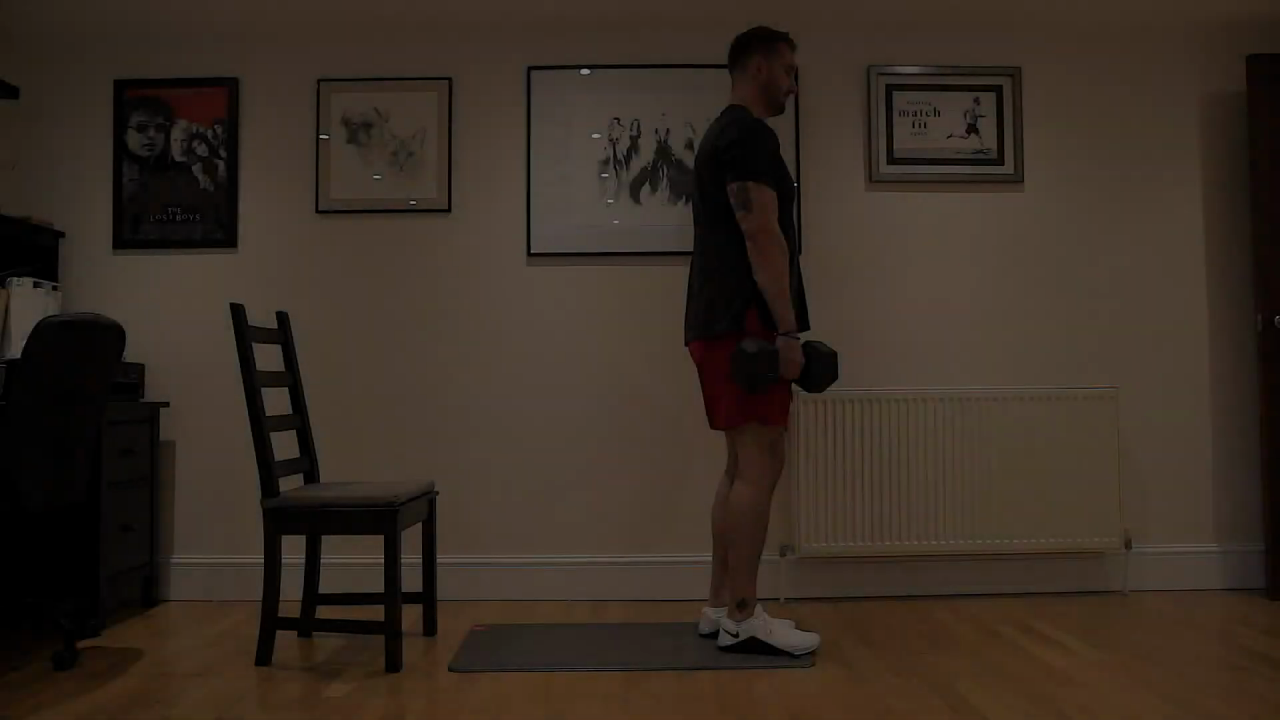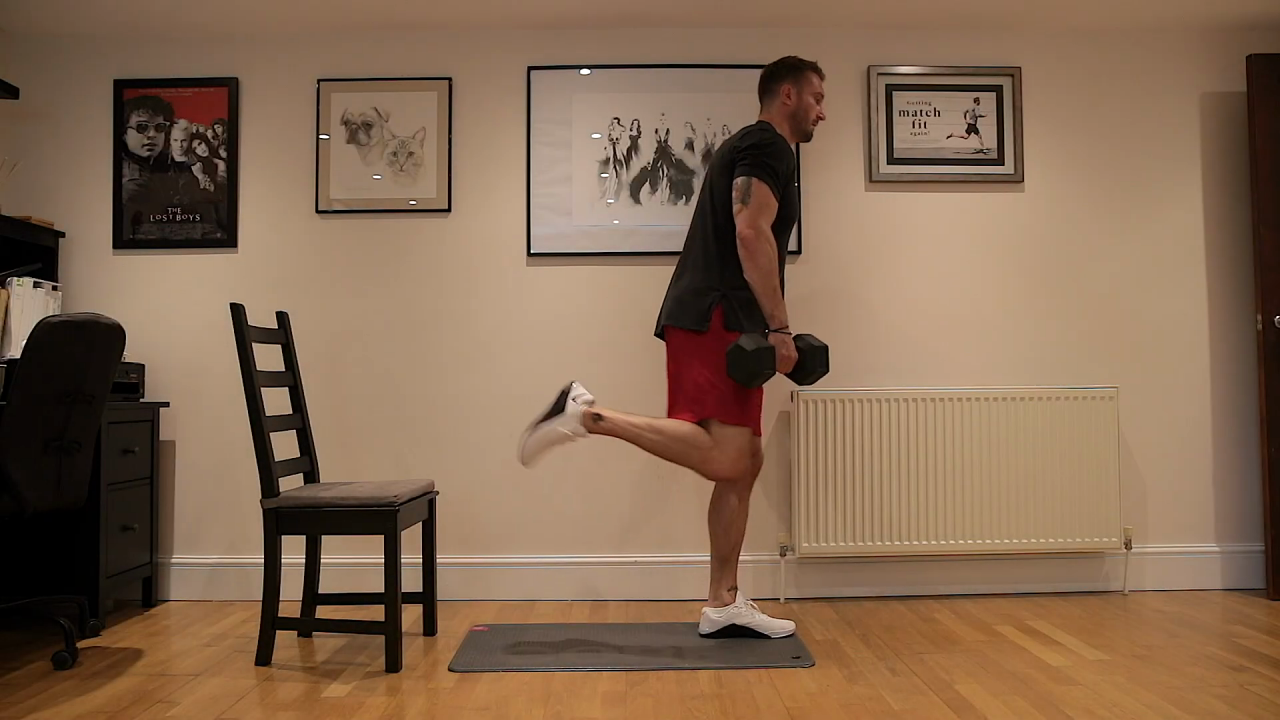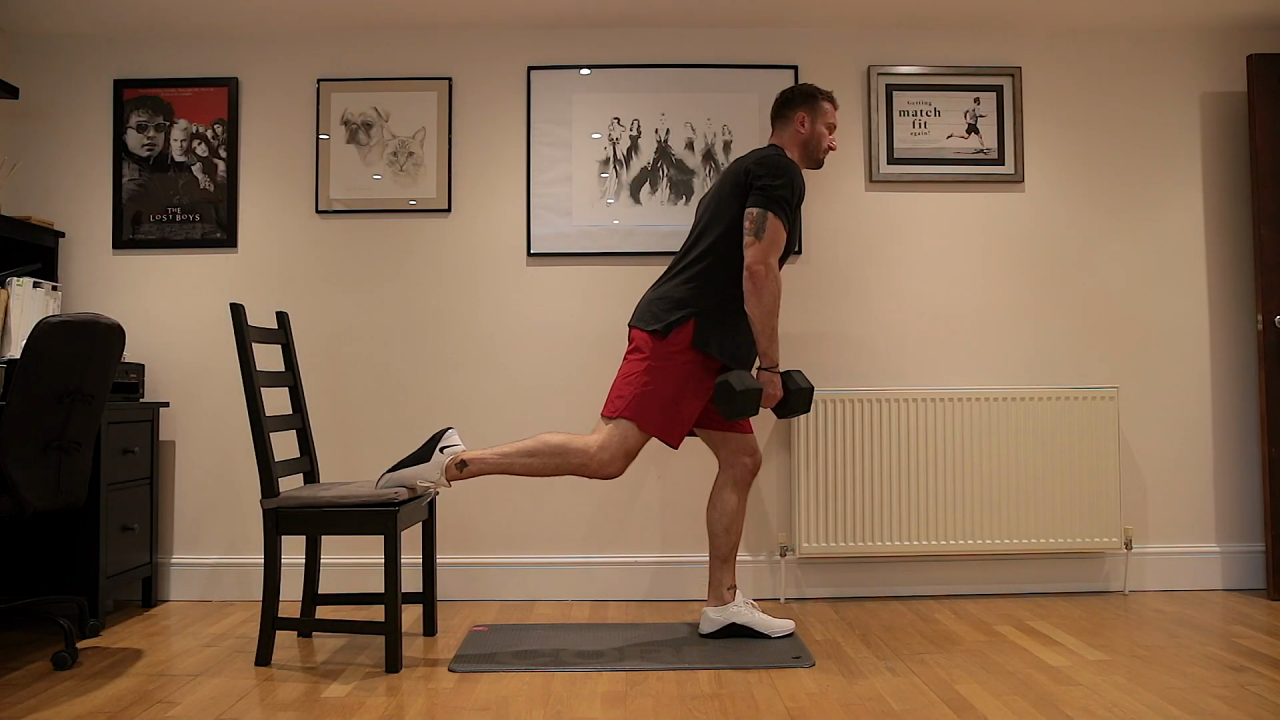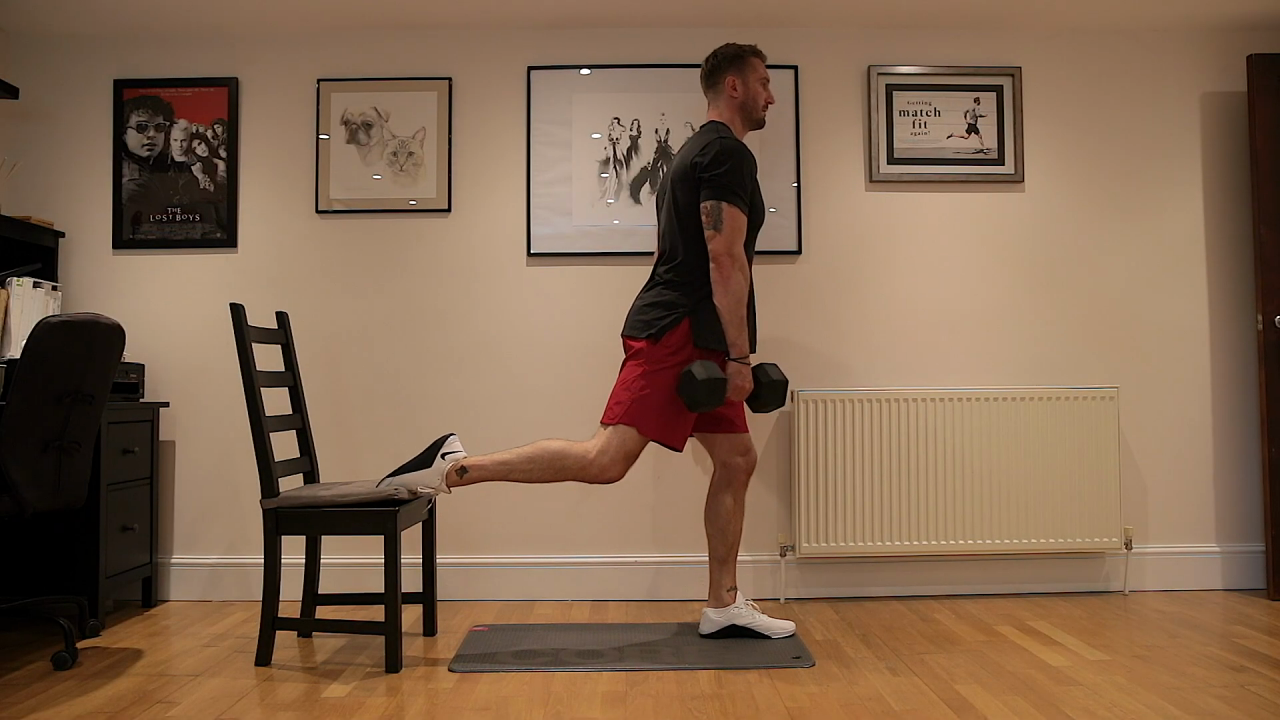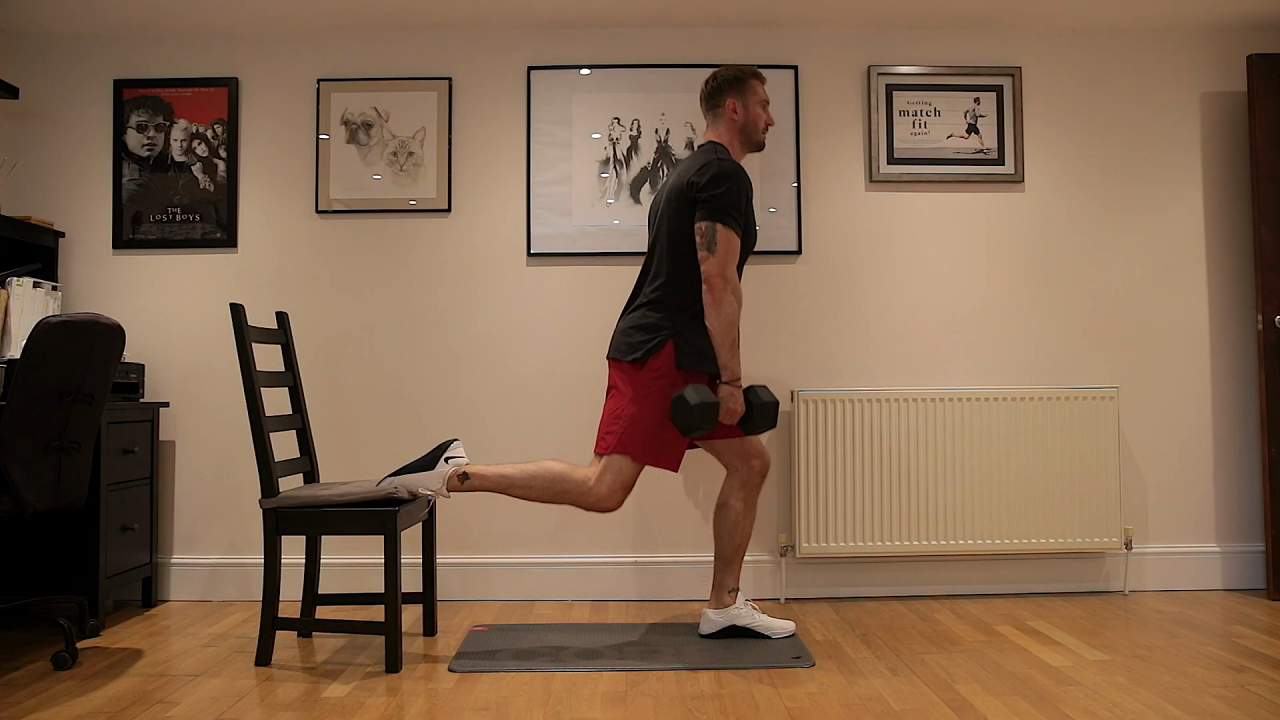
dt=1s
person 1, frame 1
left shoulder: (725, 134)
right shoulder: (750, 134)
right elbow: (762, 236)
right wrist: (787, 332)
left hip: (721, 320)
right hip: (743, 321)
left knee: (744, 465)
right knee: (759, 465)
left ankle: (722, 606)
right ankle: (742, 618)
person 1, frame 2
left shoulder: (757, 150)
right shoulder: (765, 145)
right elbow: (752, 235)
left wrist: (765, 331)
right wrist: (779, 330)
left hip: (722, 322)
right hip: (712, 318)
left knee: (742, 463)
right knee: (725, 461)
left ankle: (723, 604)
right ankle: (587, 414)
person 1, frame 3
left shoulder: (753, 172)
right shoulder: (779, 171)
right elbow: (758, 268)
left wrist: (749, 358)
right wrist: (769, 365)
left hip: (701, 341)
right hip: (681, 333)
left knee: (742, 460)
right knee: (605, 455)
left ankle: (723, 605)
right ankle: (454, 460)
person 1, frame 4
left shoulder: (700, 152)
right shoulder: (729, 153)
right elbow: (725, 259)
right wrist: (740, 356)
left hip: (690, 337)
right hip: (679, 333)
left knee: (737, 462)
right knee: (604, 461)
left ankle: (723, 607)
right ankle: (452, 467)
person 1, frame 5
left shoulder: (695, 171)
right shoulder: (725, 174)
right elbow: (718, 281)
left wrist: (719, 375)
right wrist: (732, 380)
left hip: (673, 351)
right hip: (662, 352)
left knee: (751, 461)
right knee: (603, 487)
left ankle: (725, 607)
right ankle: (454, 472)
